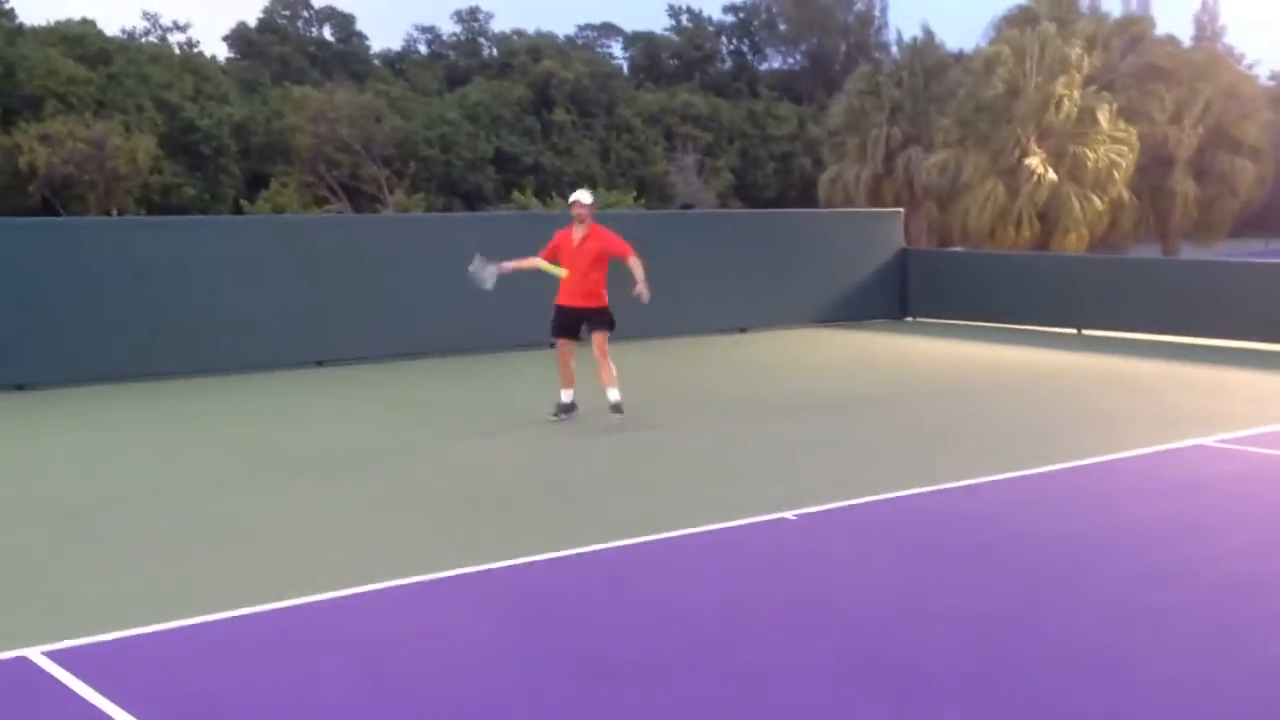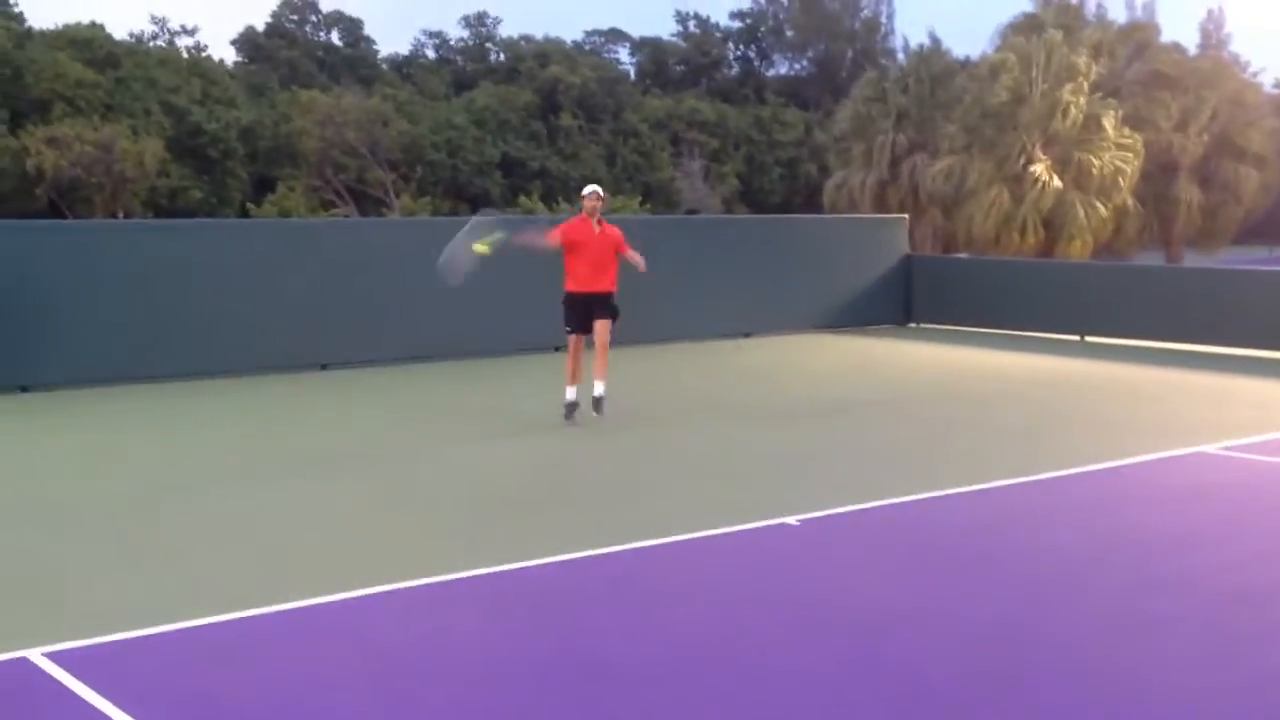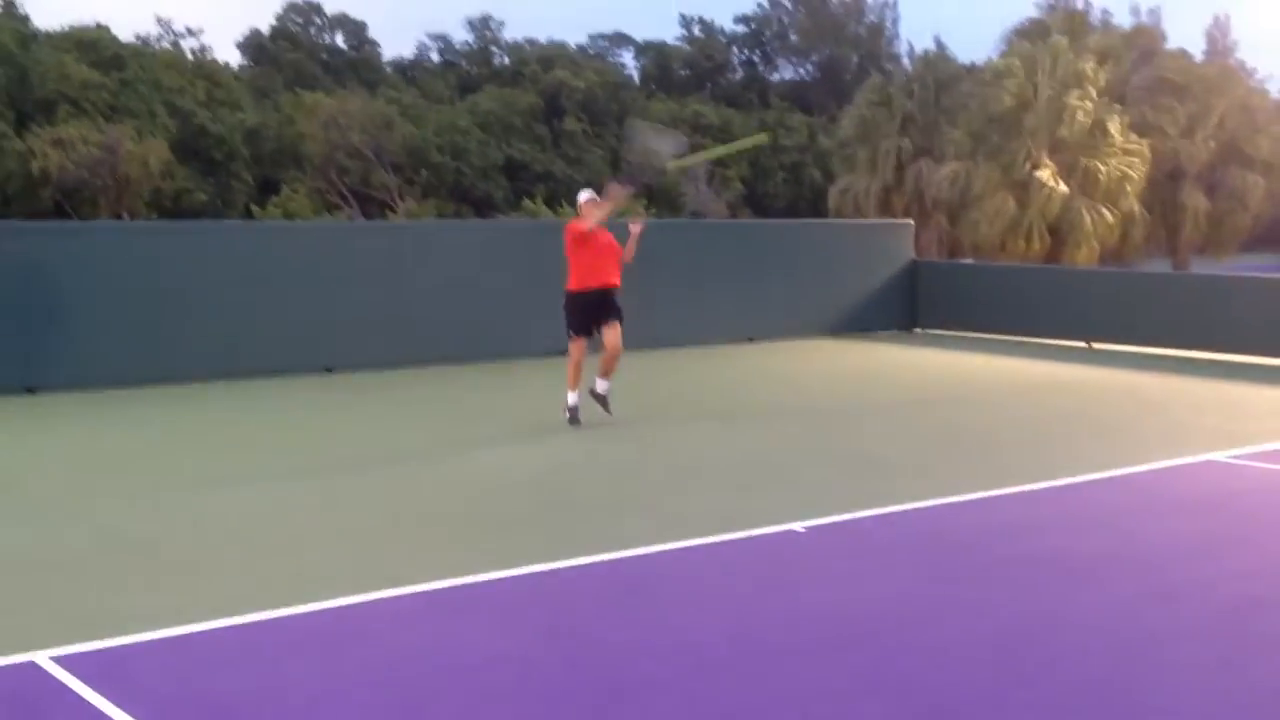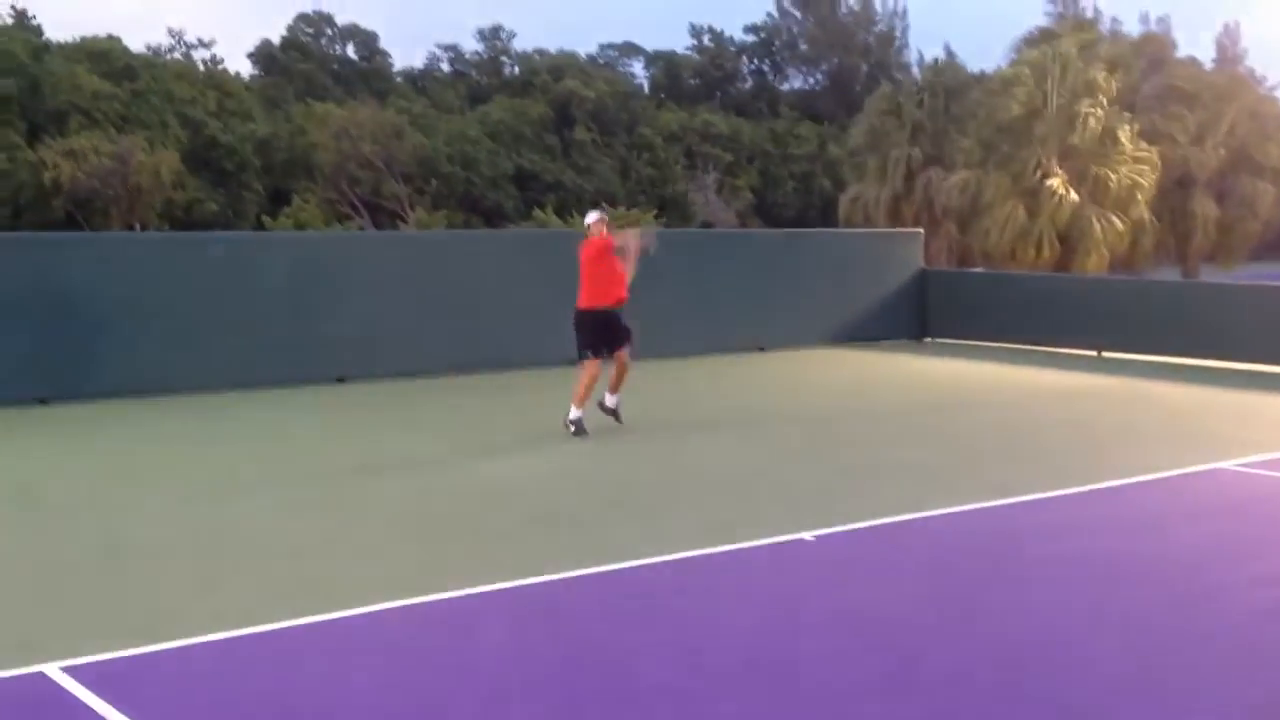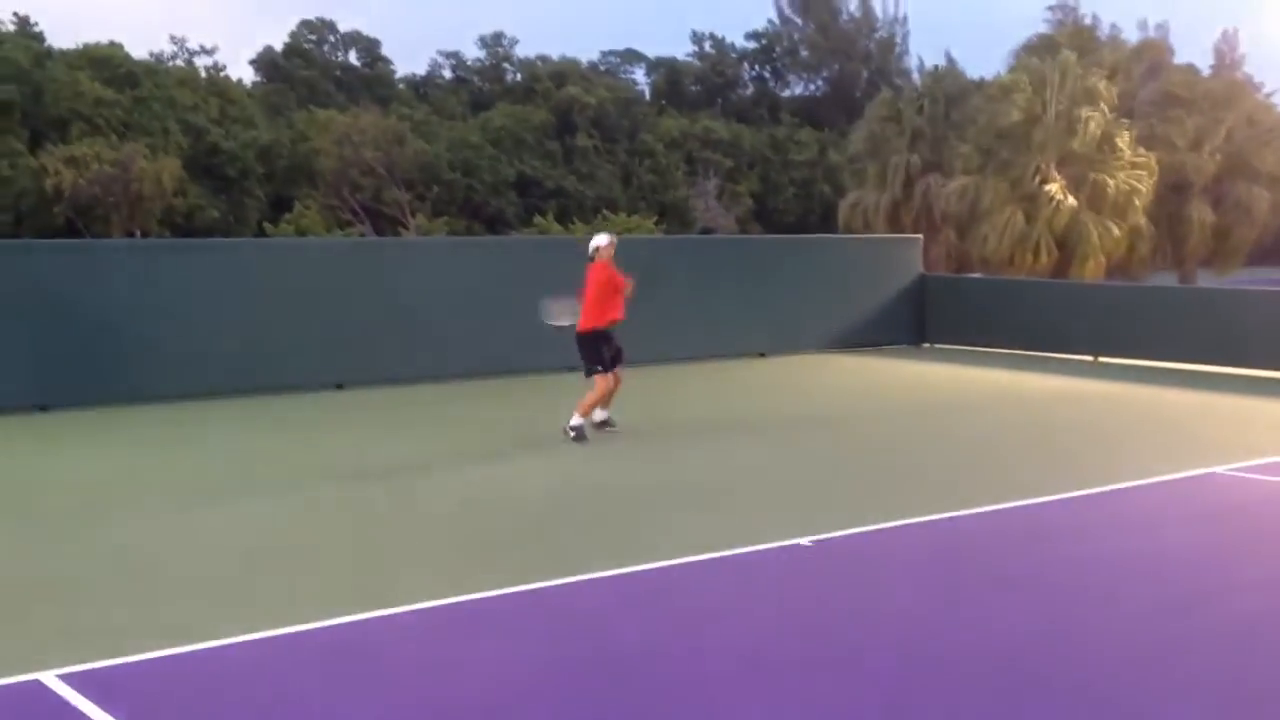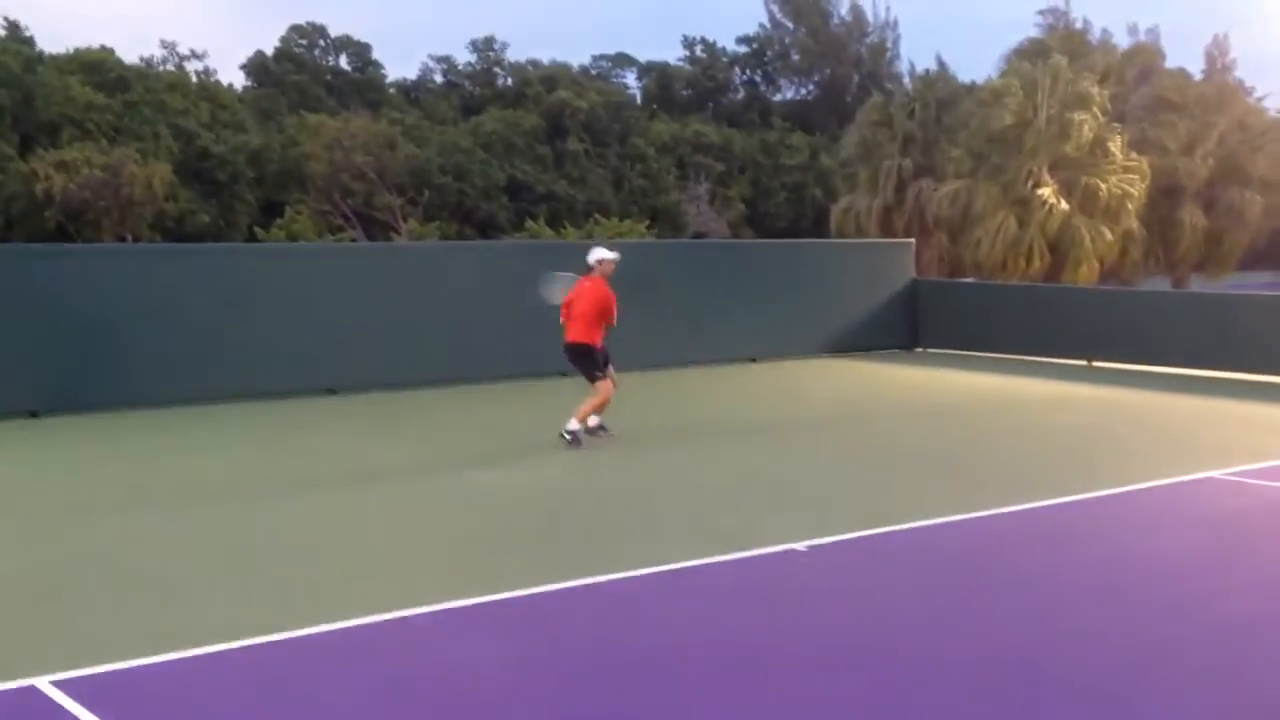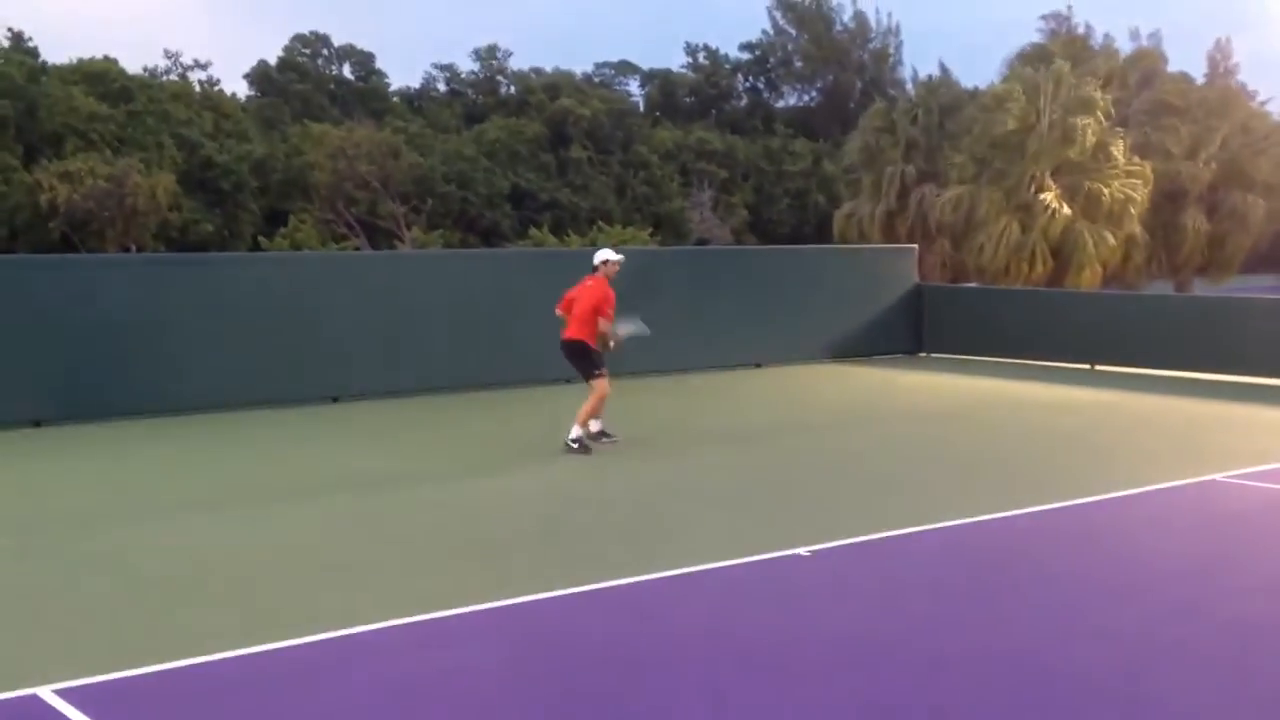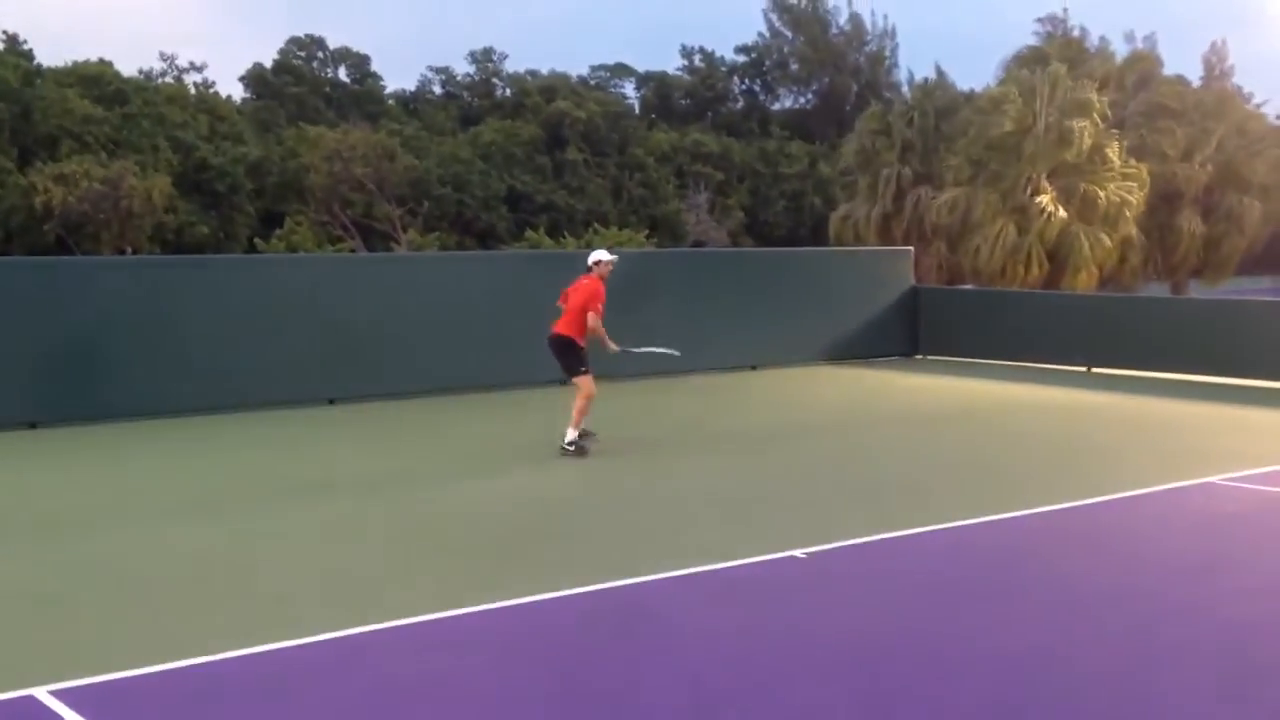
dt=0.1s
person 1, frame 1
left shoulder: (604, 236)
right shoulder: (561, 237)
left elbow: (631, 258)
right elbow: (543, 259)
left wrist: (640, 282)
right wrist: (513, 265)
left hip: (595, 305)
right hip: (566, 304)
left knee: (601, 351)
right knee: (563, 353)
left ankle: (615, 400)
right ankle: (567, 400)
person 1, frame 2
left shoulder: (613, 232)
right shoulder: (571, 227)
left elbow: (625, 251)
right elbow: (552, 240)
left wrist: (636, 259)
right wrist: (550, 240)
left hip: (604, 294)
right hip: (576, 295)
left knee: (602, 343)
right knee: (575, 347)
left ankle: (598, 394)
right ankle: (571, 398)
person 1, frame 3
left shoulder: (606, 235)
right shoulder: (574, 228)
left elbow: (624, 259)
right elbow: (588, 224)
left wrist: (634, 235)
right wrist: (612, 202)
left hip: (604, 294)
right hip: (579, 295)
left knee: (614, 347)
right knee: (578, 354)
left ankle: (600, 388)
right ankle: (571, 402)
person 1, frame 4
left shoulder: (611, 256)
right shoulder: (590, 247)
left elbow: (624, 282)
right elbow: (626, 244)
left wrist: (631, 255)
left hip: (610, 314)
right hip: (590, 315)
left knee: (623, 363)
right knee: (592, 372)
left ankle: (609, 402)
right ankle: (574, 417)
person 1, frame 5
left shoulder: (597, 273)
right shoulder: (605, 271)
right elbow: (627, 289)
right wrist: (628, 284)
left hip: (602, 333)
right hip: (592, 335)
left knee: (614, 378)
right knee: (603, 386)
left ankle: (601, 417)
right ankle: (574, 424)
person 1, frame 6
left shoulder: (581, 287)
right shoulder: (604, 291)
left elbow: (563, 317)
right elbow: (611, 323)
left hip: (590, 344)
right hip: (581, 346)
left knee: (611, 382)
right knee: (605, 393)
left ankle: (593, 423)
right ankle: (571, 428)
person 1, frame 7
left shoulder: (585, 284)
right shoulder: (606, 291)
left elbow: (560, 311)
right elbow: (603, 327)
right wrist: (609, 341)
left hip: (576, 340)
right hip: (578, 344)
left knee: (602, 382)
right knee: (602, 391)
left ankle: (595, 429)
right ankle: (574, 438)
person 1, frame 8
left shoulder: (582, 282)
right shoulder: (597, 288)
left elbow: (562, 303)
right elbow: (593, 323)
right wrist: (608, 343)
left hip: (563, 337)
right hip: (566, 341)
left knee: (586, 385)
right knee: (588, 390)
left ankle: (576, 429)
right ankle: (569, 441)
